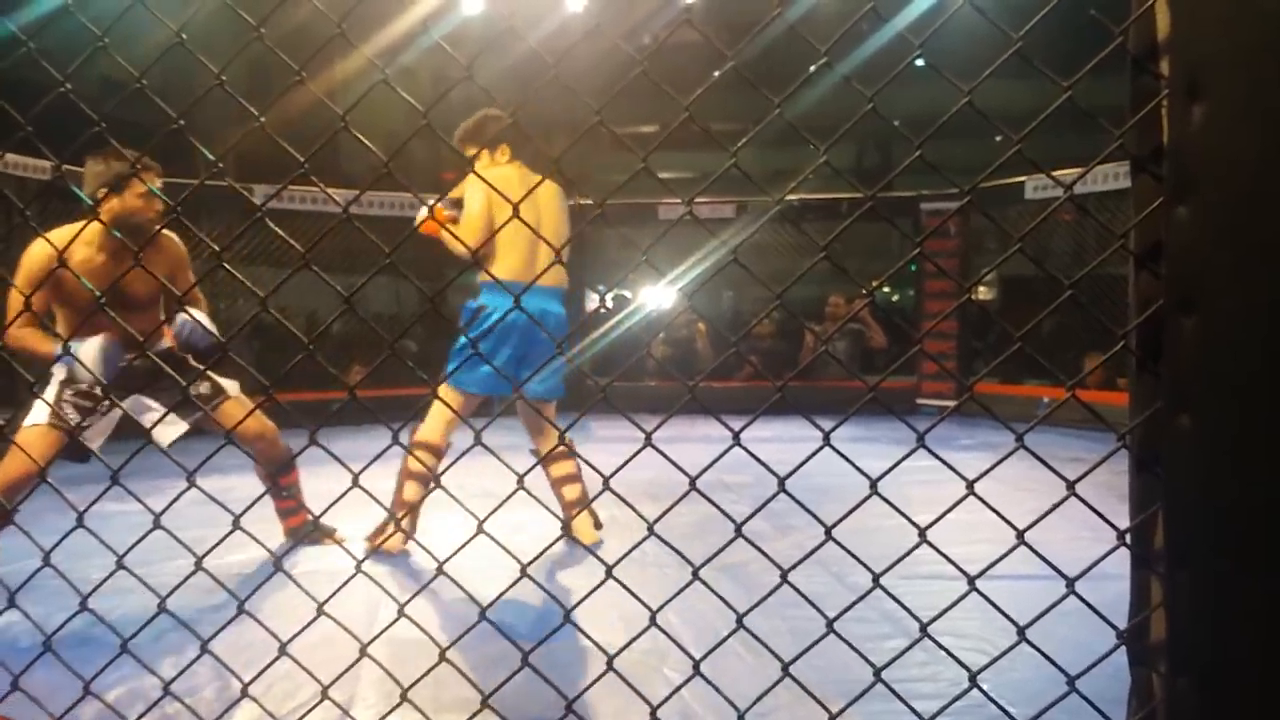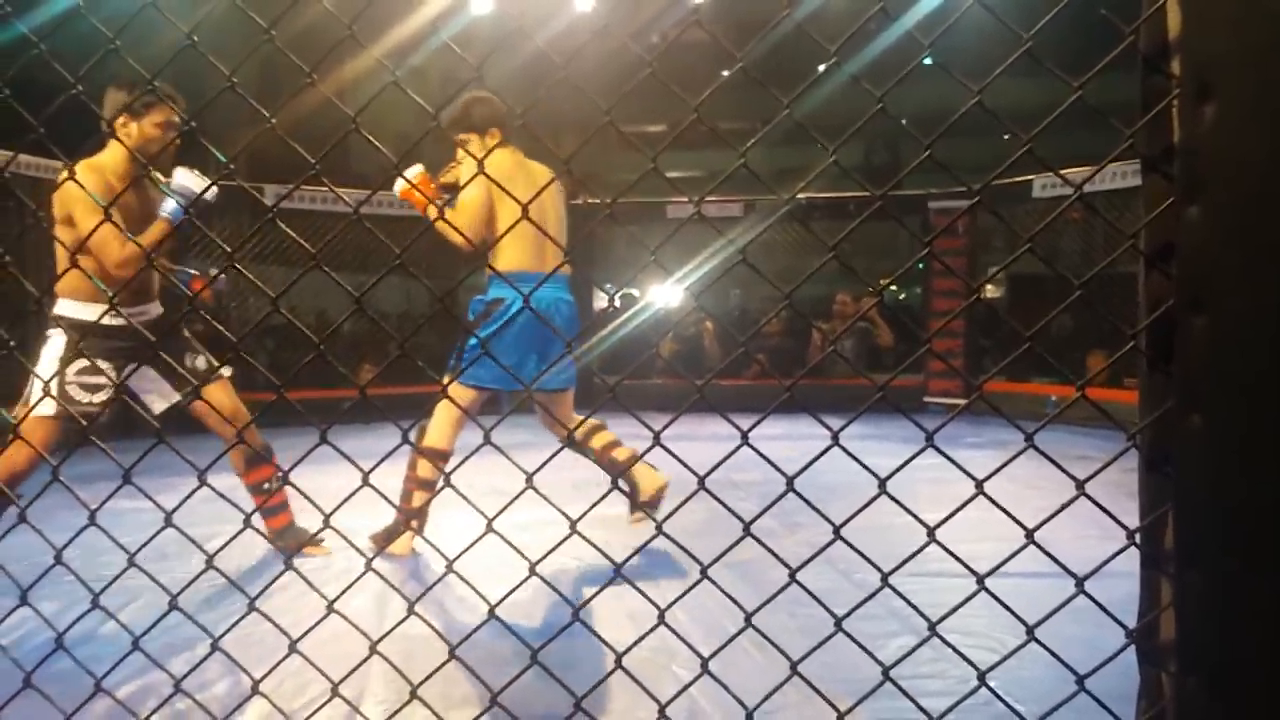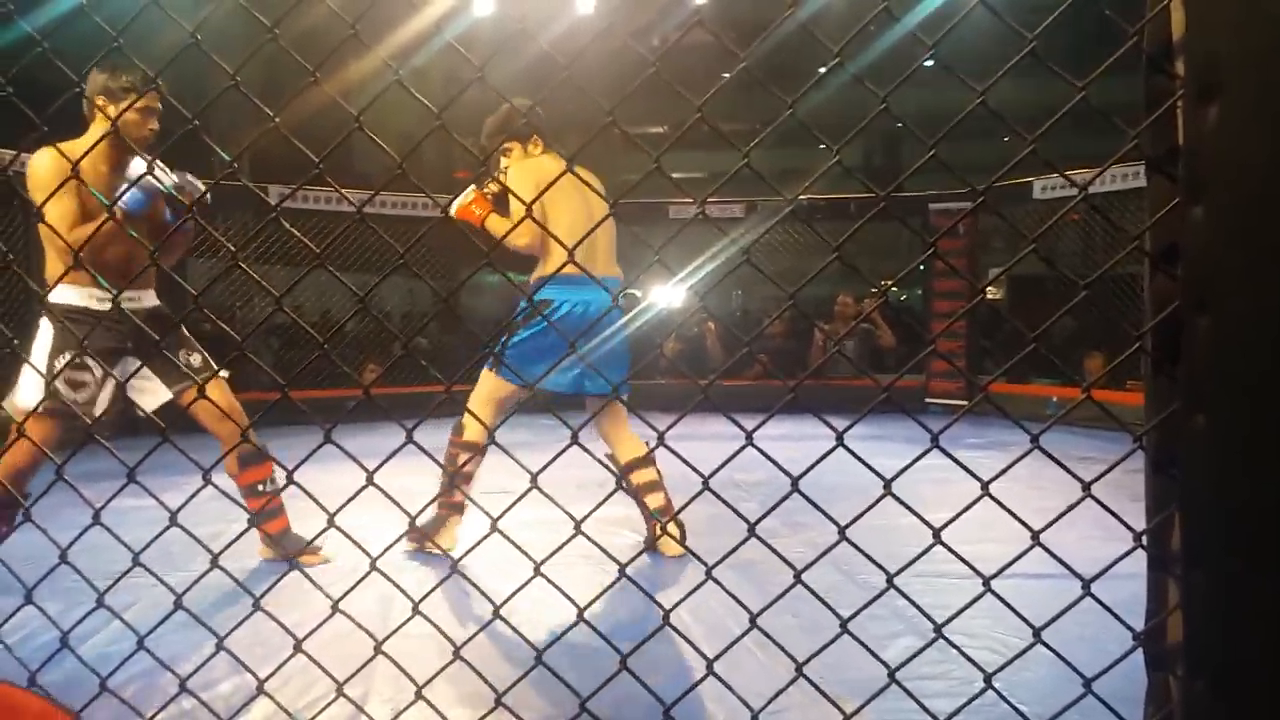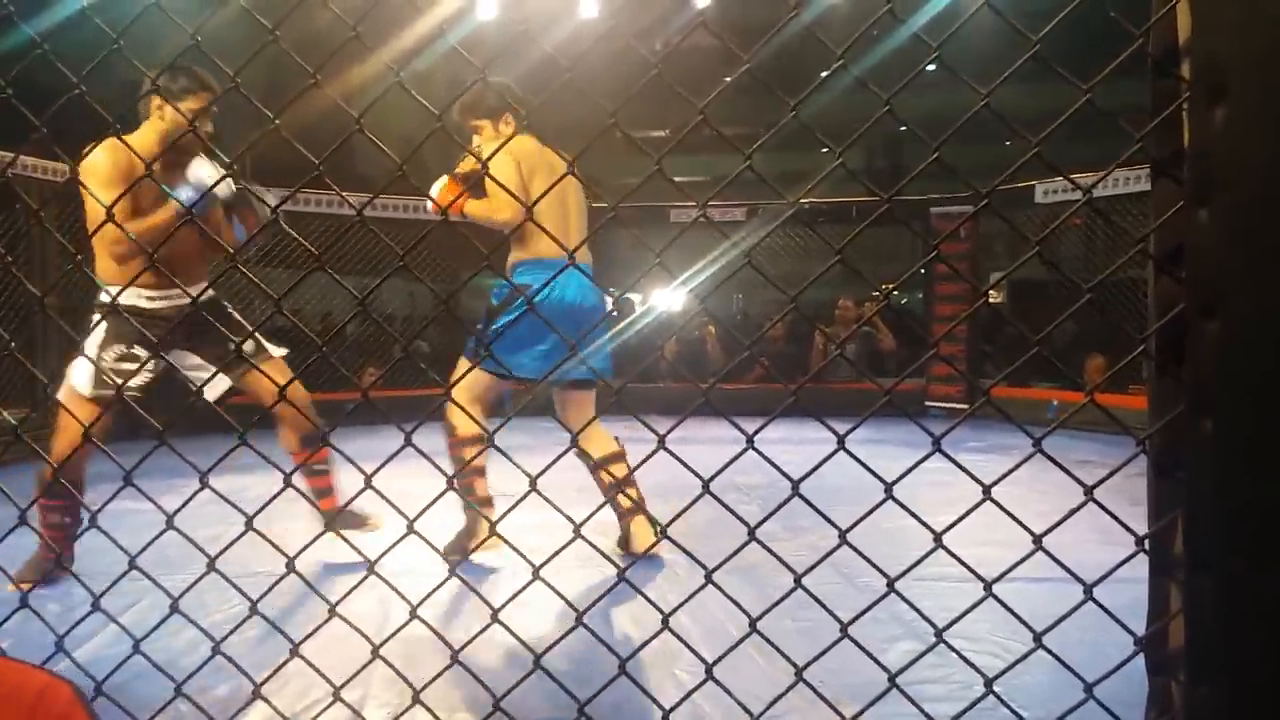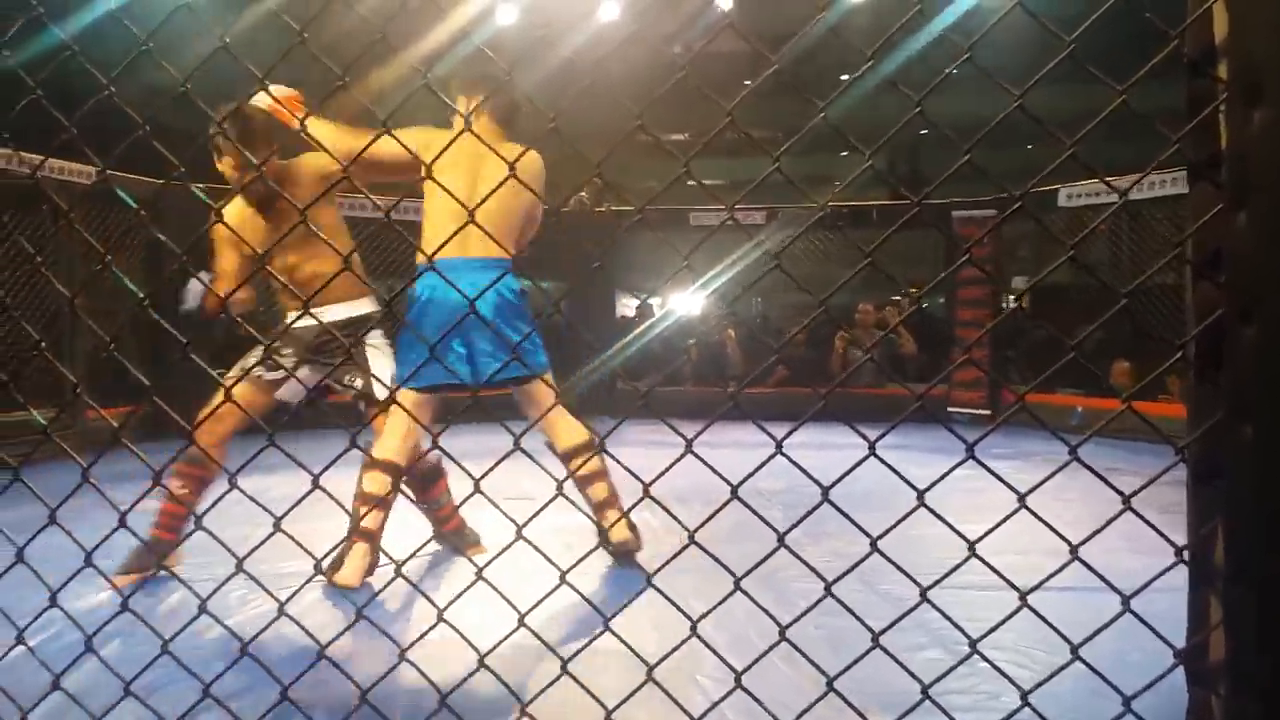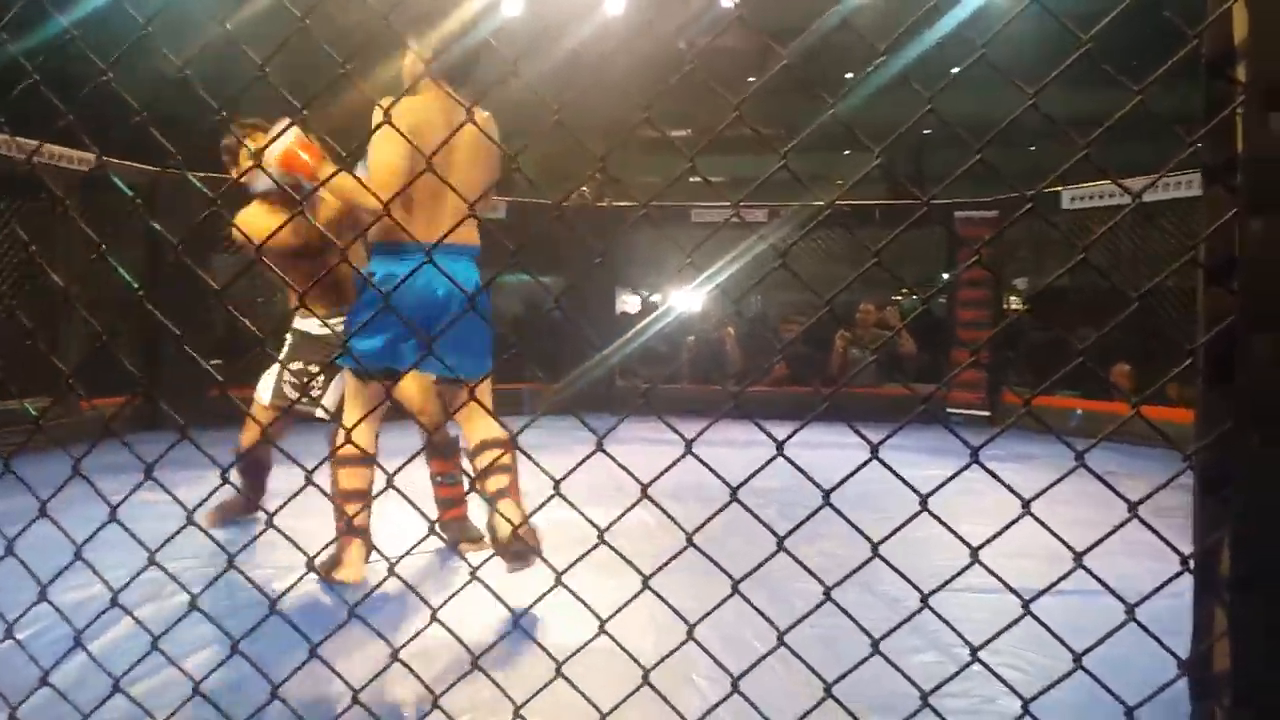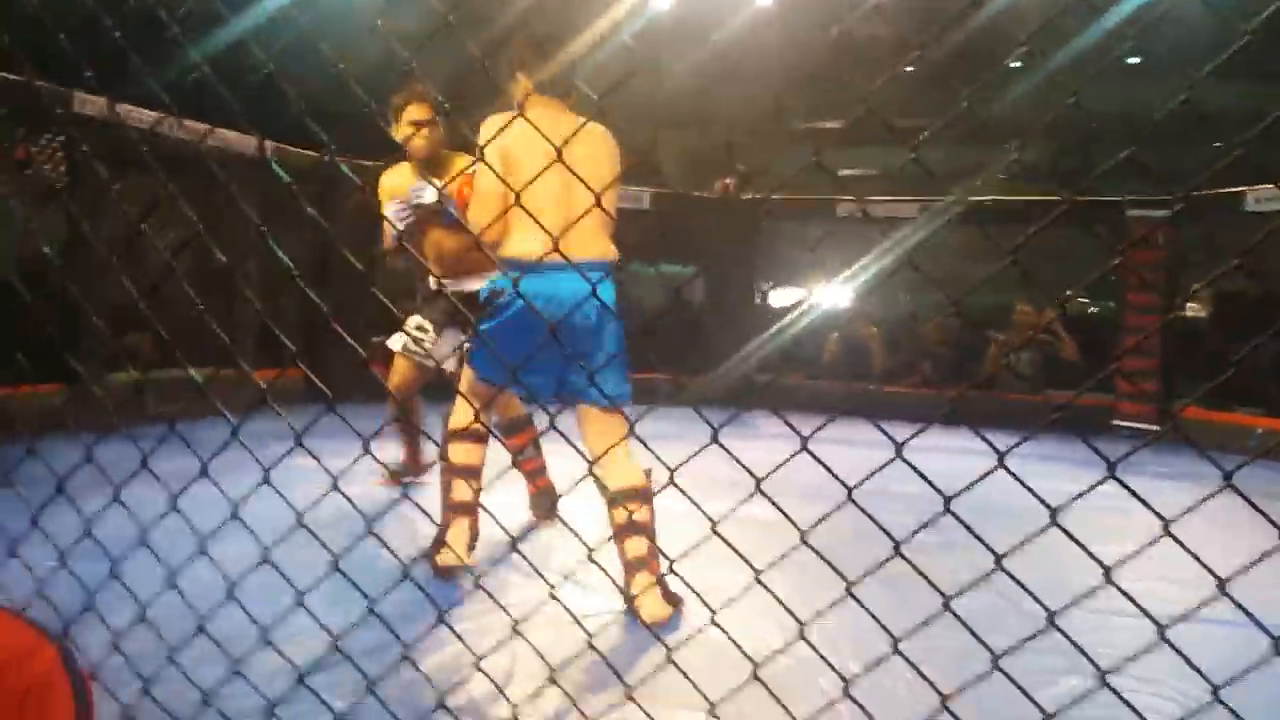
dt=0.3s
person 1, frame 1
left shoulder: (484, 180)
right shoulder: (552, 191)
left elbow: (471, 245)
left wrist: (438, 224)
left hip: (504, 306)
right hip: (553, 310)
left knee: (441, 417)
right knee: (542, 424)
left ankle: (398, 525)
right ankle: (581, 518)
person 1, frame 2
left shoulder: (487, 165)
right shoulder: (547, 174)
left elbow: (468, 235)
left wrist: (427, 201)
left hip: (514, 299)
right hip: (558, 298)
left knee: (450, 410)
right knee: (561, 417)
left ankle: (405, 526)
right ankle: (642, 478)
person 1, frame 3
left shoulder: (530, 170)
right shoulder: (586, 181)
left elbow: (526, 240)
left wrist: (481, 215)
left hip: (558, 302)
right hip: (604, 304)
left knee: (481, 405)
right knee: (613, 425)
left ankle: (445, 520)
right ankle: (667, 531)
person 1, frame 4
left shoulder: (512, 152)
right shoulder: (558, 165)
left elbow: (514, 214)
left wrist: (458, 198)
right wrist: (479, 177)
left hip: (535, 289)
right hip: (582, 291)
left knee: (465, 393)
right knee: (579, 420)
left ankle: (480, 519)
right ankle: (639, 527)
person 1, frame 5
left shoulder: (440, 140)
right shoulder: (530, 162)
left elbow: (350, 147)
left wrist: (297, 115)
left hip: (436, 290)
right hip: (498, 288)
left knee: (403, 421)
right knee: (549, 411)
left ankle: (359, 553)
right ankle: (616, 525)
person 1, frame 6
left shoulder: (402, 110)
right shoulder: (486, 125)
left elbow: (375, 200)
left wrist: (313, 167)
left hip: (399, 272)
right hip: (462, 273)
left knee: (360, 412)
right knee: (477, 410)
left ankle: (353, 550)
right ankle: (509, 521)
person 1, frame 7
left shoulder: (502, 129)
right shoulder: (602, 139)
left elbow: (487, 228)
left wrist: (471, 201)
left hip: (525, 288)
right hip: (594, 291)
left knee: (473, 401)
right knee: (611, 443)
left ankle: (455, 535)
right ankle: (646, 586)
person 2, frame 1
left shoulder: (167, 247)
right shoulder: (50, 250)
left elbow: (194, 305)
left wrist: (195, 328)
right wrist: (73, 354)
left hip: (159, 361)
right hip: (86, 372)
left knee: (263, 435)
left ankle: (297, 521)
person 2, frame 2
left shoulder: (153, 184)
right shoulder: (83, 181)
right elbow: (122, 265)
right wrist: (176, 211)
left hip: (150, 324)
right hip: (86, 331)
left knee: (235, 419)
left ankle: (281, 526)
person 2, frame 3
left shoulder: (144, 171)
right shoulder: (53, 164)
left elbow: (167, 257)
right elbow: (72, 250)
left wrist: (182, 208)
right wrist: (131, 203)
left hip: (145, 316)
right hip: (79, 319)
left knee: (231, 419)
left ankle: (276, 534)
person 2, frame 4
left shoulder: (197, 168)
right shoulder: (109, 159)
right elbow: (113, 246)
left wrist: (233, 229)
right wrist: (186, 199)
left hip: (196, 308)
right hip: (131, 315)
left knee: (289, 394)
right knee: (73, 437)
left ankle: (328, 508)
right ankle: (55, 549)
person 2, frame 5
left shoulder: (312, 173)
right shoulder: (230, 221)
right elbow: (238, 302)
right wrist: (210, 298)
left hip: (354, 325)
right hip: (299, 331)
right knee: (214, 423)
left ankle: (450, 526)
right ankle: (159, 543)
person 2, frame 6
left shoulder: (318, 188)
right shoulder: (247, 221)
right elbow: (308, 235)
right hip: (314, 336)
left knee: (431, 416)
right knee: (252, 441)
left ankle: (454, 518)
right ankle: (249, 497)
person 2, frame 7
left shoulder: (471, 170)
right shoulder: (392, 182)
right elbow: (392, 248)
left wrist: (447, 203)
right wrist: (394, 228)
left hip: (484, 292)
right hip: (440, 293)
right knee: (399, 386)
left ankle: (541, 489)
right ankle: (413, 459)
